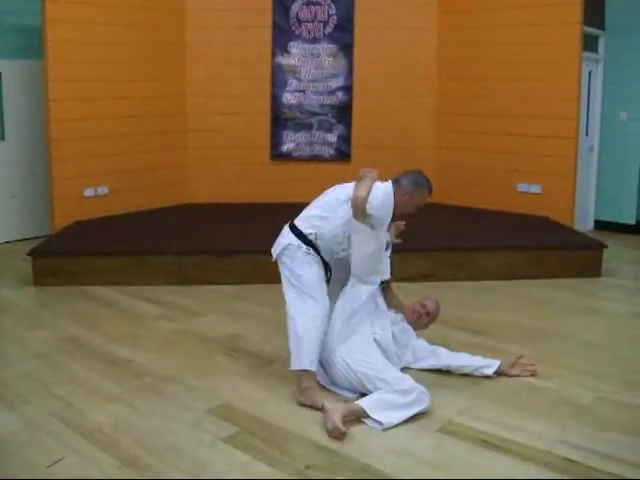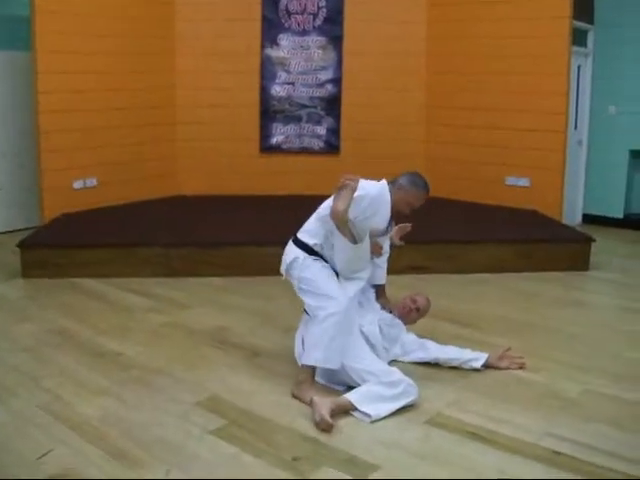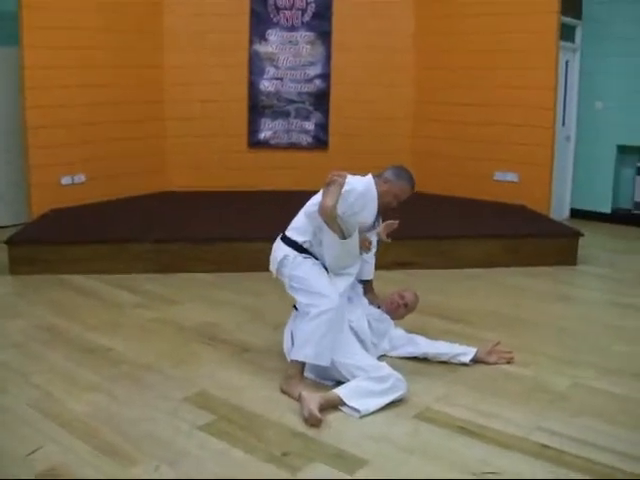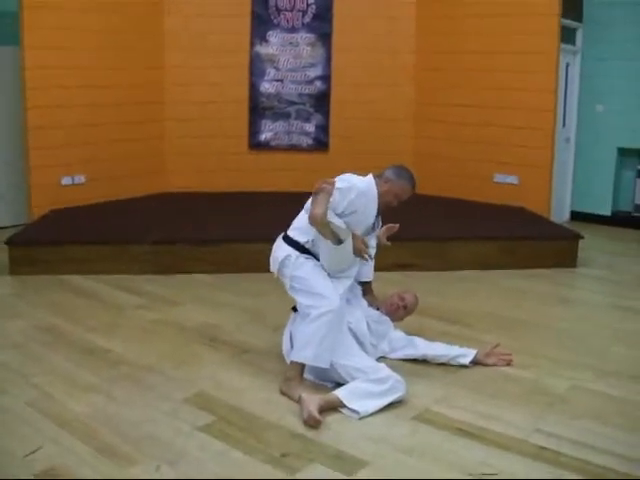
dt=0.5s
person 1, frame 1
left shoulder: (384, 201)
right shoulder: (377, 199)
right elbow: (333, 233)
left hip: (318, 250)
right hip: (300, 248)
left knee: (337, 302)
right knee: (312, 307)
right ankle: (306, 386)
person 1, frame 2
left shoulder: (384, 212)
right shoulder: (371, 193)
right elbow: (329, 216)
left wrist: (381, 295)
right wrist: (361, 240)
left hip: (327, 260)
right hip: (306, 257)
right knee: (336, 306)
right ankle: (303, 382)
person 1, frame 3
left shoulder: (372, 209)
right shoulder: (357, 188)
right elbow: (318, 212)
left wrist: (369, 291)
right wrist: (351, 235)
left hip: (317, 257)
right hip: (295, 254)
right knee: (327, 303)
right ankle: (293, 377)
person 1, frame 4
left shoulder: (373, 209)
right shoulder: (357, 187)
left elbow: (366, 250)
right elbow: (316, 209)
left wrist: (368, 291)
right wrist: (349, 237)
left hip: (315, 257)
right hip: (296, 255)
right knee: (327, 305)
right ankle: (292, 378)
person 2, frame 1
left shoulder: (411, 343)
right shoulder: (376, 303)
left elbow: (447, 357)
right elbow: (366, 272)
left wrist: (500, 367)
left knee: (419, 398)
left ankle: (343, 411)
person 2, frame 2
left shoulder: (400, 337)
right shoulder: (366, 297)
left elbow: (435, 351)
left wrist: (487, 359)
left knee: (405, 389)
left ankle: (331, 404)
person 2, frame 3
left shoulder: (389, 332)
right shoulder: (355, 293)
left elbow: (424, 345)
left wrist: (476, 354)
left knee: (395, 384)
left ankle: (321, 399)
person 2, frame 4
left shoulder: (388, 334)
right shoulder: (354, 295)
left elbow: (424, 348)
left wrist: (476, 356)
left knee: (393, 386)
left ankle: (319, 401)
